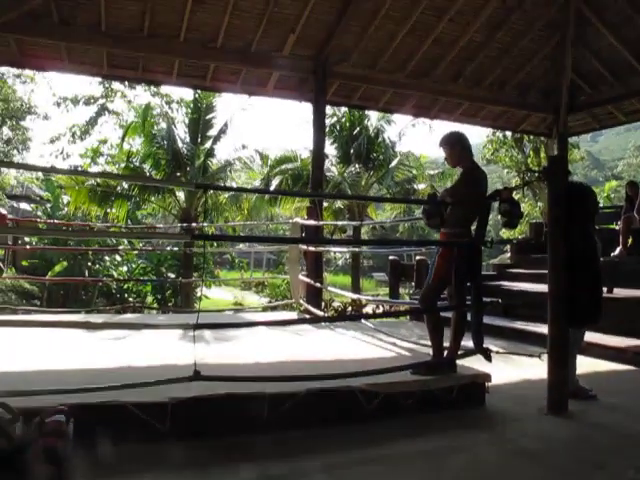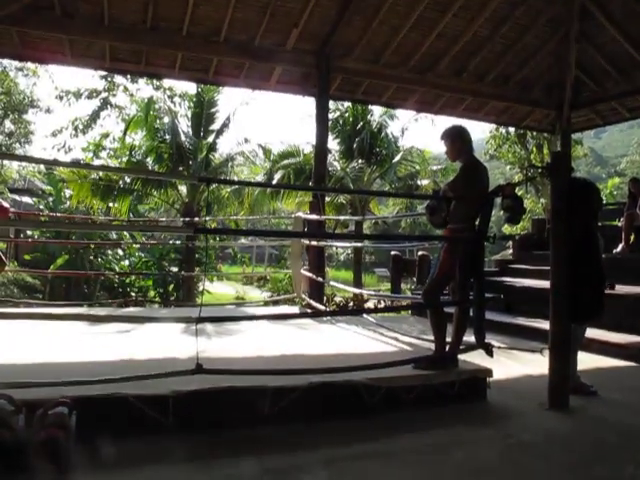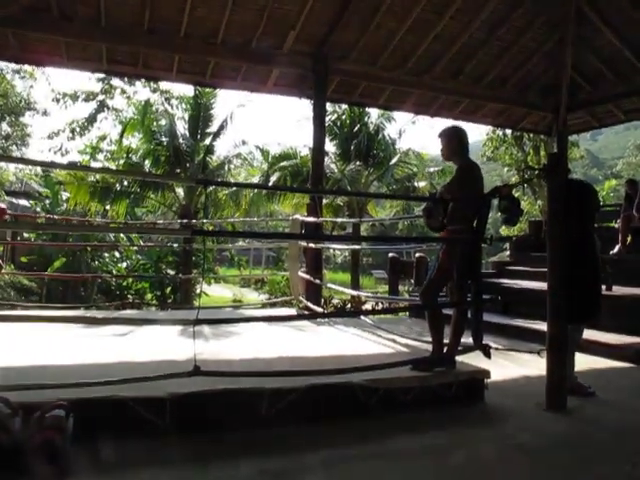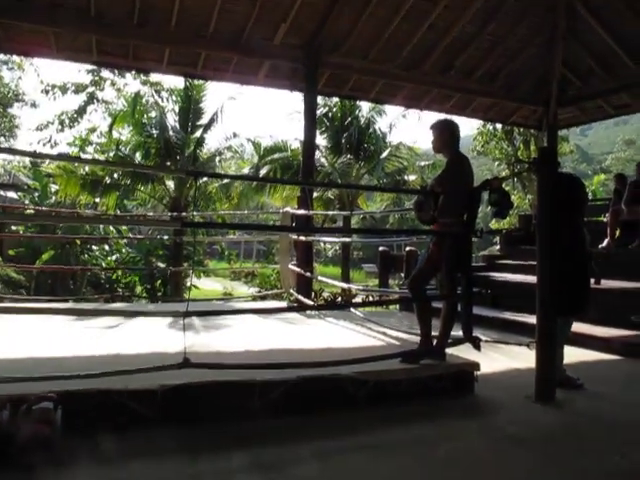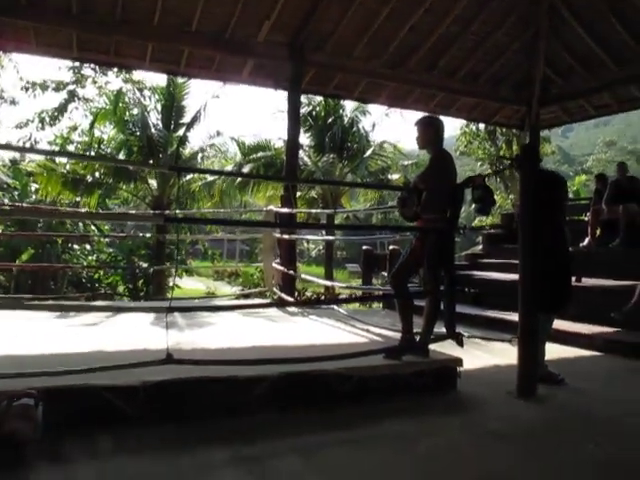
dt=0.3s
person 1, frame 1
left shoulder: (470, 174)
right shoulder: (477, 174)
left elbow: (448, 196)
left wrist: (440, 197)
left hip: (454, 243)
right hip: (462, 242)
left knee: (428, 298)
right knee: (458, 300)
left ankle: (439, 359)
right ankle: (450, 359)
person 1, frame 2
left shoulder: (469, 168)
right shoulder: (478, 169)
left elbow: (449, 191)
left wrist: (443, 193)
left hip: (458, 238)
right hip: (467, 238)
left knee: (431, 293)
right knee: (461, 296)
left ankle: (440, 354)
right ankle: (451, 354)
person 1, frame 3
left shoulder: (465, 170)
right shoulder: (472, 169)
left elbow: (446, 193)
left wrist: (439, 195)
left hip: (457, 240)
right hip: (465, 240)
left knee: (428, 293)
right knee: (459, 297)
left ankle: (438, 354)
right ankle: (449, 355)
person 1, frame 4
left shoulder: (455, 162)
right shoulder: (462, 163)
left elbow: (437, 186)
left wrist: (431, 189)
left hip: (448, 233)
right hip: (455, 233)
left knee: (416, 282)
right knee: (449, 290)
left ankle: (426, 343)
right ankle: (439, 347)
person 1, frame 5
left shoulder: (439, 159)
right shoulder: (445, 159)
left elbow: (420, 183)
left wrist: (414, 185)
left hip: (431, 230)
right hip: (439, 230)
left knee: (398, 277)
right knee: (432, 287)
left ankle: (408, 338)
right ankle: (422, 342)
person 2, frame 1
left shoulder: (571, 209)
right shoulder: (579, 209)
left hip: (575, 275)
right hip: (579, 276)
left knee: (573, 329)
right knee: (575, 329)
left ankle: (569, 380)
right ankle: (569, 382)
person 2, frame 2
left shoulder: (570, 195)
right shoulder: (583, 194)
left hip: (577, 264)
right hip: (582, 266)
left knee: (575, 320)
right knee: (577, 320)
left ankle: (570, 374)
right ankle: (571, 377)
person 2, frame 3
left shoulder: (565, 191)
right shoulder: (580, 190)
left hip: (574, 262)
right hip: (579, 264)
left knee: (572, 319)
right knee: (575, 319)
left ankle: (567, 375)
right ankle: (567, 377)
person 2, frame 4
left shoulder: (552, 186)
right shoulder: (569, 183)
left hip: (561, 255)
right hip: (569, 255)
left knee: (561, 311)
right knee: (564, 312)
left ankle: (555, 368)
right ankle: (556, 370)
person 2, frame 5
left shoulder: (532, 182)
right shoulder: (551, 180)
left hip: (541, 252)
right hip: (550, 253)
left knee: (542, 308)
right knee: (546, 308)
left ankle: (537, 362)
right ankle: (537, 365)
